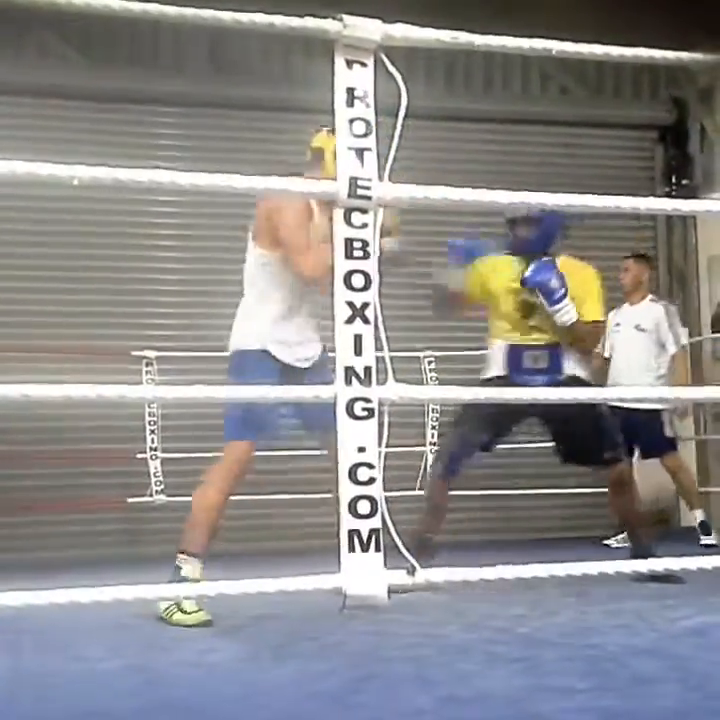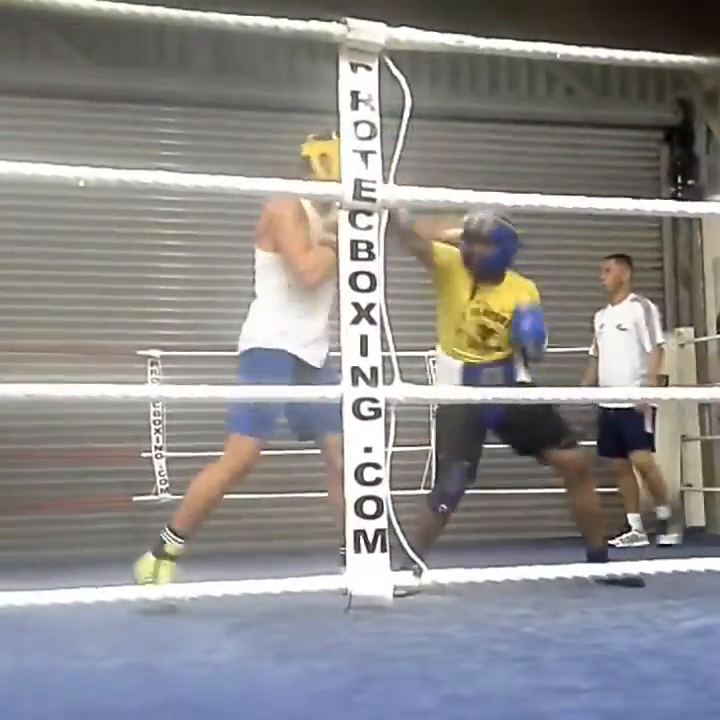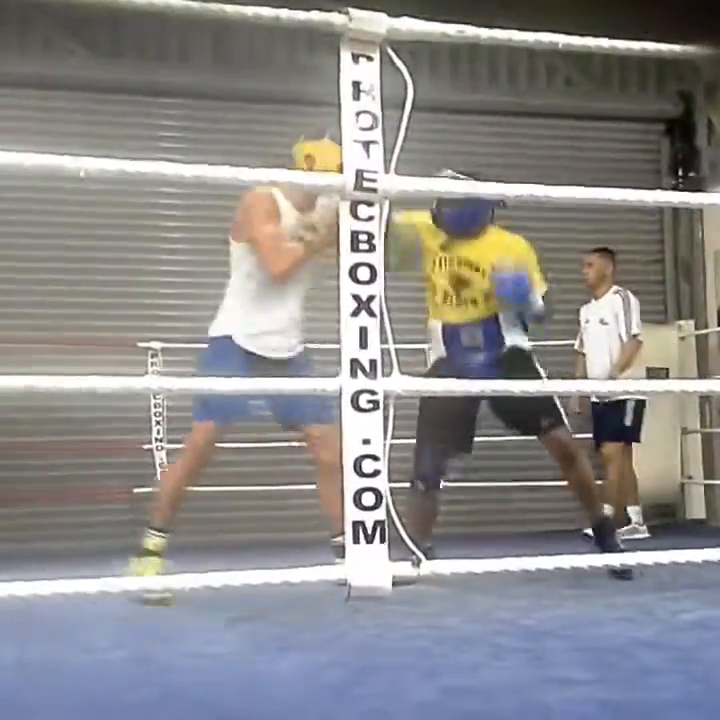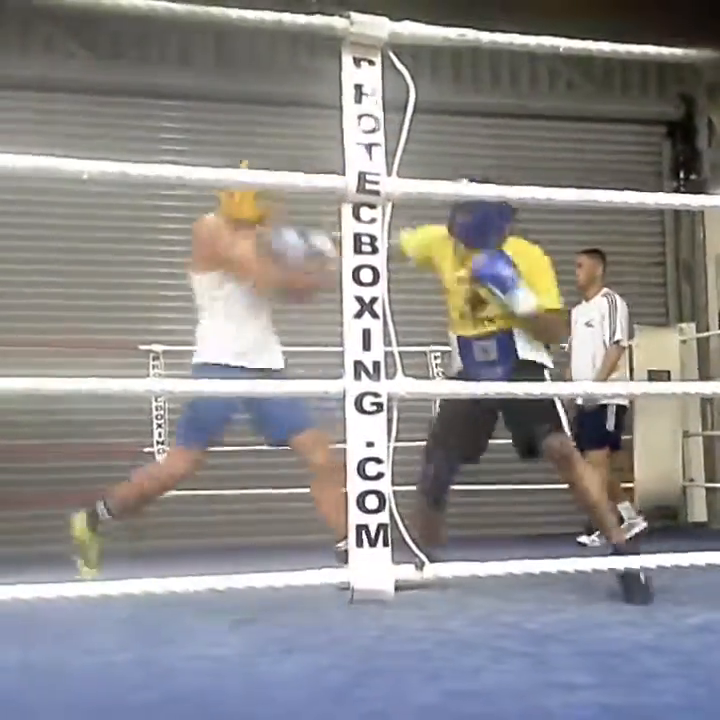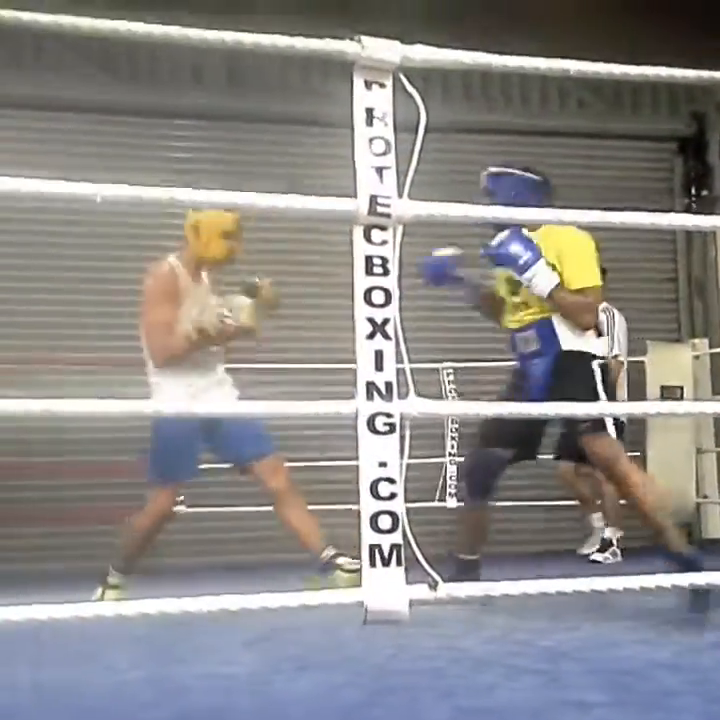
dt=0.2s
person 1, frame 1
left shoulder: (320, 208)
right shoulder: (285, 201)
right elbow: (312, 270)
left wrist: (375, 235)
left hip: (304, 349)
right hip: (260, 348)
right knee: (236, 460)
right ankle: (182, 581)
person 1, frame 2
left shoulder: (328, 215)
right shoulder: (285, 209)
right elbow: (311, 274)
right wrist: (341, 236)
left hip: (311, 352)
right hip: (270, 348)
left knee: (343, 456)
right knee: (239, 457)
right ankle: (163, 554)
person 1, frame 3
left shoulder: (313, 210)
right shoulder: (260, 203)
right elbow: (278, 267)
right wrist: (316, 230)
left hip: (287, 349)
right hip: (237, 340)
left knee: (330, 449)
right knee: (201, 444)
left ankle: (349, 554)
right ankle: (151, 551)
person 1, frame 4
left shoulder: (255, 237)
right shoulder: (212, 231)
left elbow: (291, 282)
right elbow: (266, 279)
right wrist: (318, 273)
left hip: (266, 365)
right hip: (220, 365)
left knee: (322, 459)
right knee: (178, 467)
left ankle: (350, 556)
right ankle: (93, 519)
person 1, frame 5
left shoulder: (205, 275)
right shoulder: (163, 277)
right elbow: (161, 352)
left wrist: (253, 305)
right wrist: (213, 328)
left hip: (220, 396)
right hip: (176, 404)
left knee: (279, 482)
right knee: (161, 505)
left ankle: (337, 566)
right ankle: (114, 580)
person 2, frame 1
left shoulder: (580, 274)
right shoulder: (493, 266)
left elbow: (588, 344)
right elbow: (445, 301)
left wrist: (559, 302)
right wrist: (454, 272)
left hip: (562, 380)
right hip: (507, 379)
left knee: (619, 471)
right knee: (452, 451)
left ankle: (642, 555)
right ankle: (421, 550)
person 2, frame 2
left shoulder: (524, 289)
right shoulder: (450, 265)
left elbow: (533, 354)
right elbow: (408, 236)
left wrist: (533, 340)
left hip: (513, 388)
left knee: (574, 464)
right knee: (449, 490)
left ankle: (599, 559)
right ankle: (410, 566)
person 2, frame 3
left shoulder: (512, 246)
right shoulder: (426, 229)
left elbow: (536, 313)
right elbow: (387, 223)
left wrist: (527, 299)
left hip: (506, 356)
right hip: (452, 363)
left knee: (561, 441)
right knee: (428, 465)
left ankle: (603, 532)
right ankle: (415, 554)
person 2, frame 4
left shoulder: (529, 257)
right shoulder: (441, 244)
left elbow: (556, 332)
right elbow: (395, 244)
left wrist: (516, 293)
left hip: (522, 369)
right hip: (472, 377)
left knee: (560, 450)
right knee: (434, 471)
left ankle: (625, 558)
person 2, frame 5
left shoulder: (569, 239)
right shoulder: (506, 240)
left elbow: (586, 316)
right elbow: (500, 311)
left wrist: (535, 270)
right wrist: (459, 277)
left hip: (574, 361)
right hip: (532, 373)
left knee: (605, 453)
right knee: (478, 467)
left ankle: (685, 558)
right ankle: (465, 567)
person 3, frame 1
left shoulder: (661, 310)
right shoulder: (615, 315)
left elbow: (678, 352)
right elbow: (605, 357)
left hip: (651, 404)
right hip: (619, 404)
left knee: (672, 463)
left ankle: (702, 523)
person 3, frame 2
left shoulder: (641, 307)
right shoulder: (601, 316)
left elbow: (655, 350)
left wrist: (648, 388)
left hip: (636, 402)
right hip: (608, 403)
left knee: (641, 460)
right knee: (619, 466)
left ankle: (665, 518)
right ankle: (636, 528)
person 3, frame 3
left shoulder: (622, 299)
right shoulder: (586, 310)
left elbow: (633, 341)
left wrist: (613, 376)
left hip: (623, 393)
right hip: (599, 397)
left knee: (612, 453)
right knee: (618, 458)
left ankle: (607, 520)
right ankle: (637, 522)
person 3, frame 4
left shoulder: (610, 302)
right shoulder: (577, 311)
left elbow: (617, 347)
left wrist: (597, 384)
left hip: (606, 398)
right hip: (585, 399)
left knee: (597, 459)
right knee: (597, 460)
left ankle: (601, 527)
right ankle: (630, 517)
person 3, frame 5
left shoulder: (607, 315)
left elbow: (615, 361)
left knee: (603, 474)
right knee: (566, 470)
left ankle: (611, 541)
right ankle: (600, 525)
